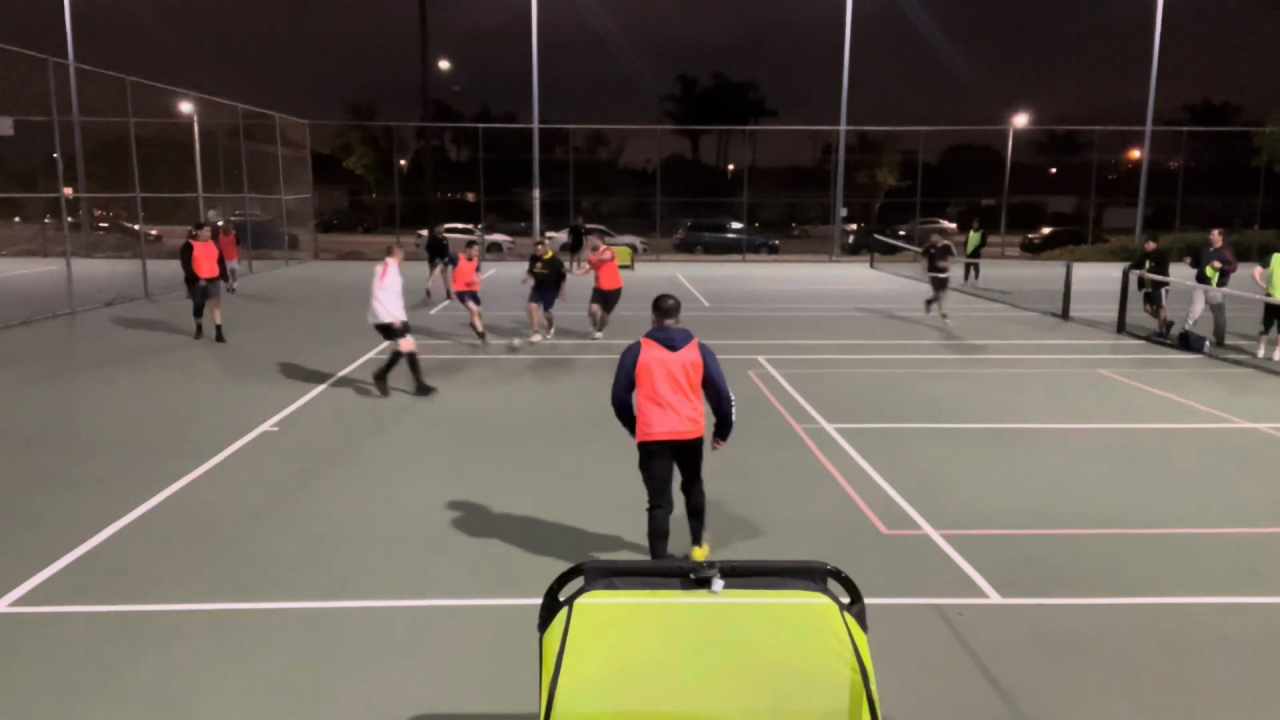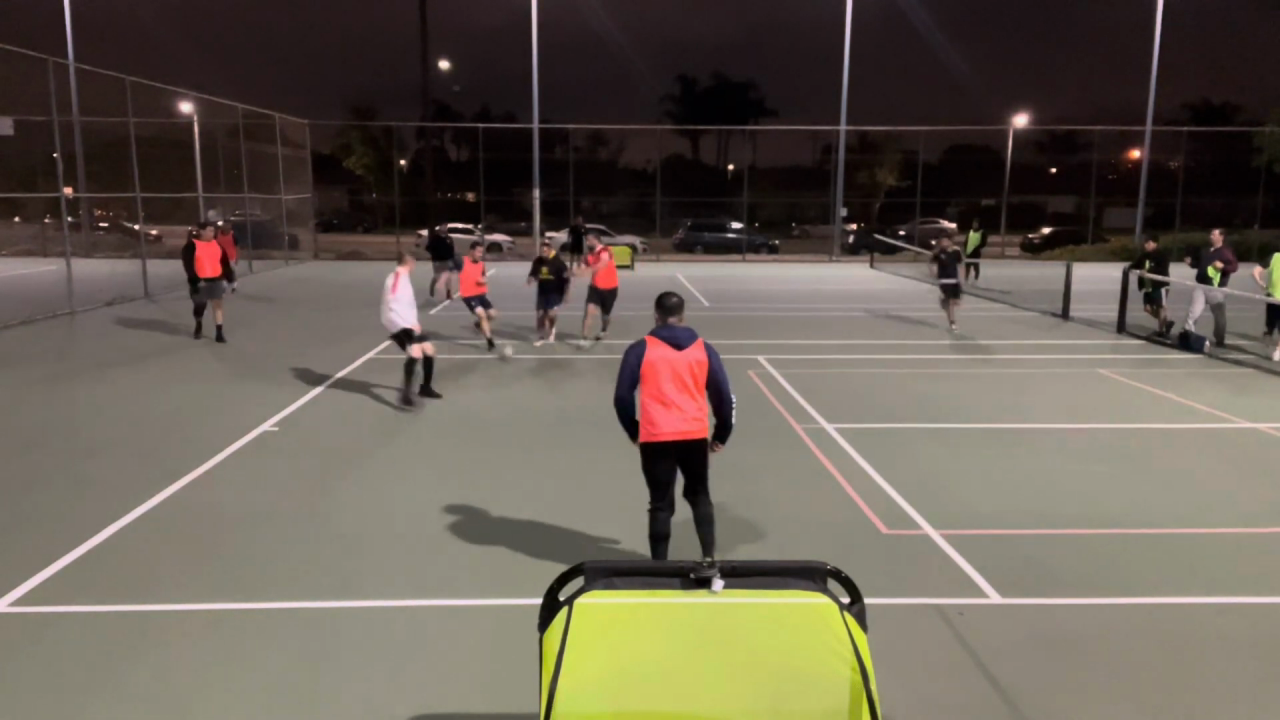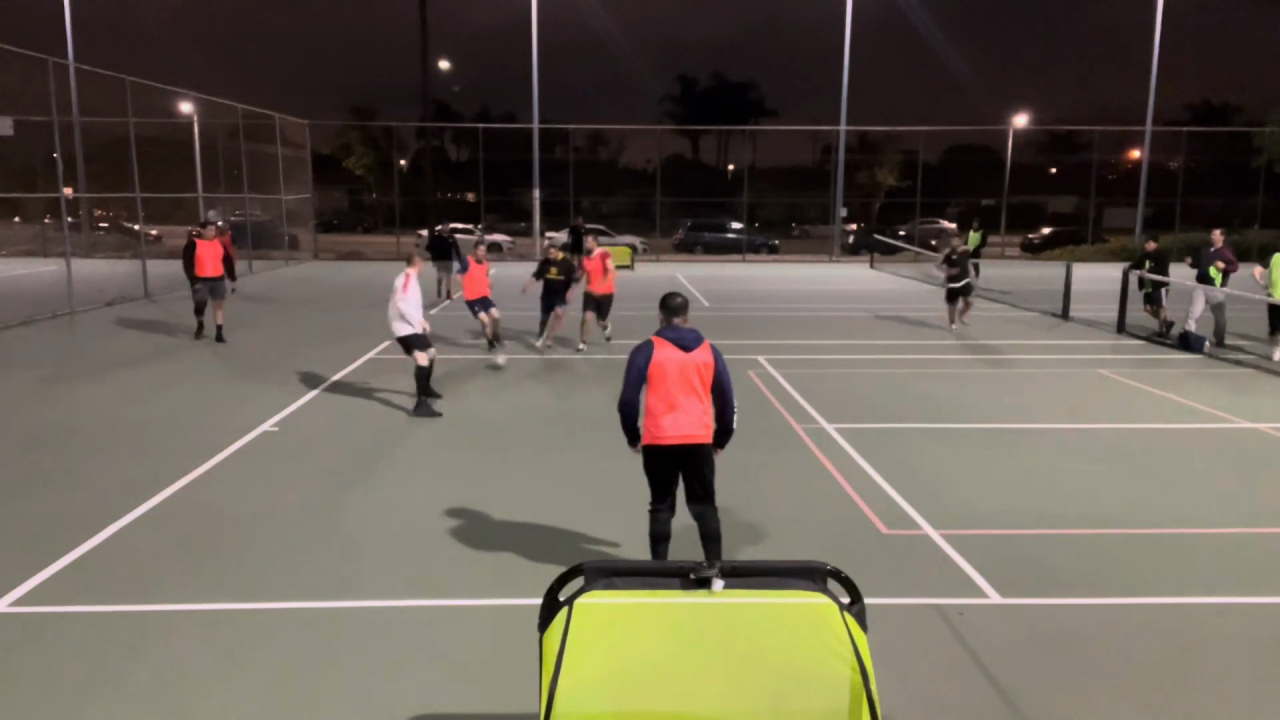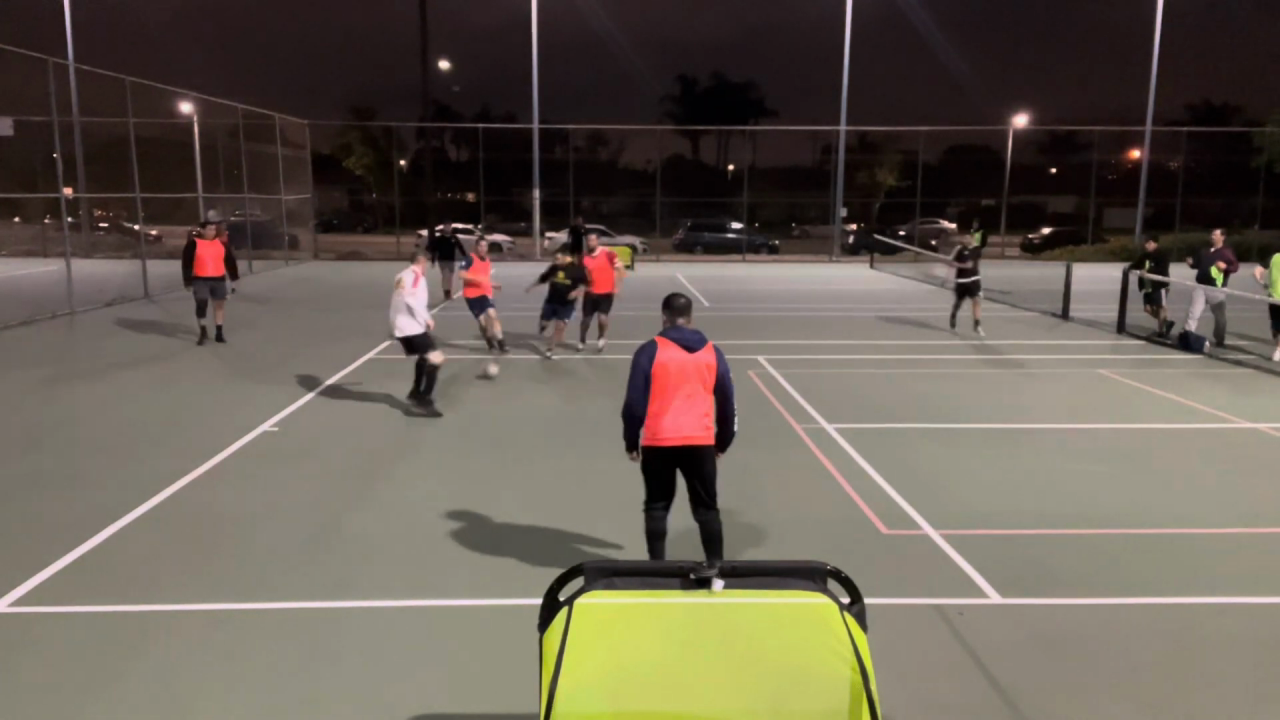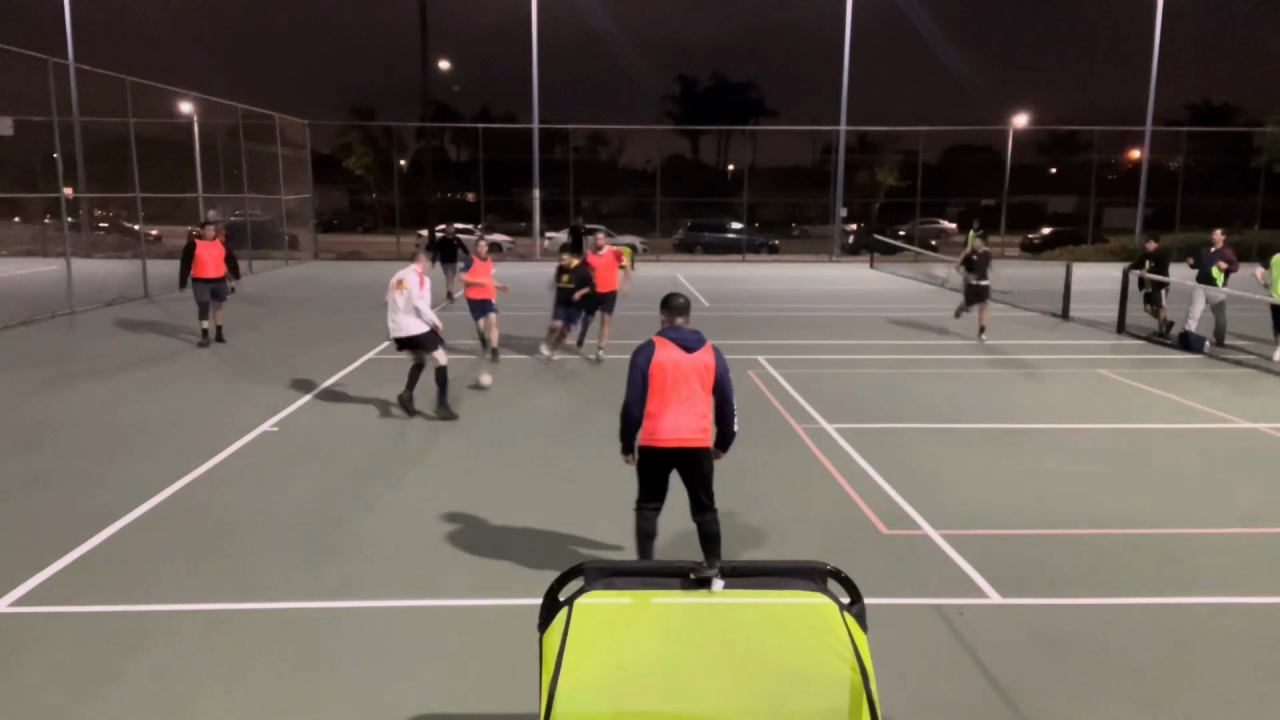
dt=0.1s
person 1, frame 1
left shoulder: (636, 351)
right shoulder: (700, 351)
left elbow: (619, 398)
right elbow: (722, 395)
left wrist: (635, 427)
right wrist: (722, 431)
left hip: (652, 437)
right hip: (692, 433)
left knee: (660, 505)
right knee: (693, 486)
right ankle: (698, 546)
person 1, frame 2
left shoulder: (640, 350)
right shoulder: (704, 350)
left elbow: (622, 398)
right elbow: (724, 398)
left wrist: (633, 431)
right wrist: (721, 435)
left hip: (655, 438)
right hip: (695, 436)
left knee: (661, 507)
right knee: (699, 496)
right ankle: (708, 559)
person 1, frame 3
left shoulder: (646, 351)
right shoulder: (709, 352)
left elbow: (627, 401)
right elbow: (726, 401)
left wrist: (633, 437)
right wrist: (721, 438)
left hip: (659, 440)
right hip: (699, 440)
left knee: (661, 508)
right knee: (704, 505)
right ankle: (714, 567)
person 1, frame 4
left shoulder: (650, 351)
right shoulder: (713, 354)
left elbow: (634, 403)
right elbow: (727, 404)
left wrist: (631, 442)
right wrist: (722, 442)
left hip: (659, 442)
right hip: (700, 442)
left knee: (656, 508)
right knee: (706, 508)
right ankle: (716, 569)
person 1, frame 5
left shoulder: (648, 351)
right shoulder: (712, 354)
left elbow: (633, 404)
right elbow: (726, 404)
left wrist: (627, 444)
right wrist: (723, 443)
left hip: (656, 443)
right hip: (698, 443)
left knee: (648, 507)
right knee: (705, 510)
right ankle: (714, 569)
